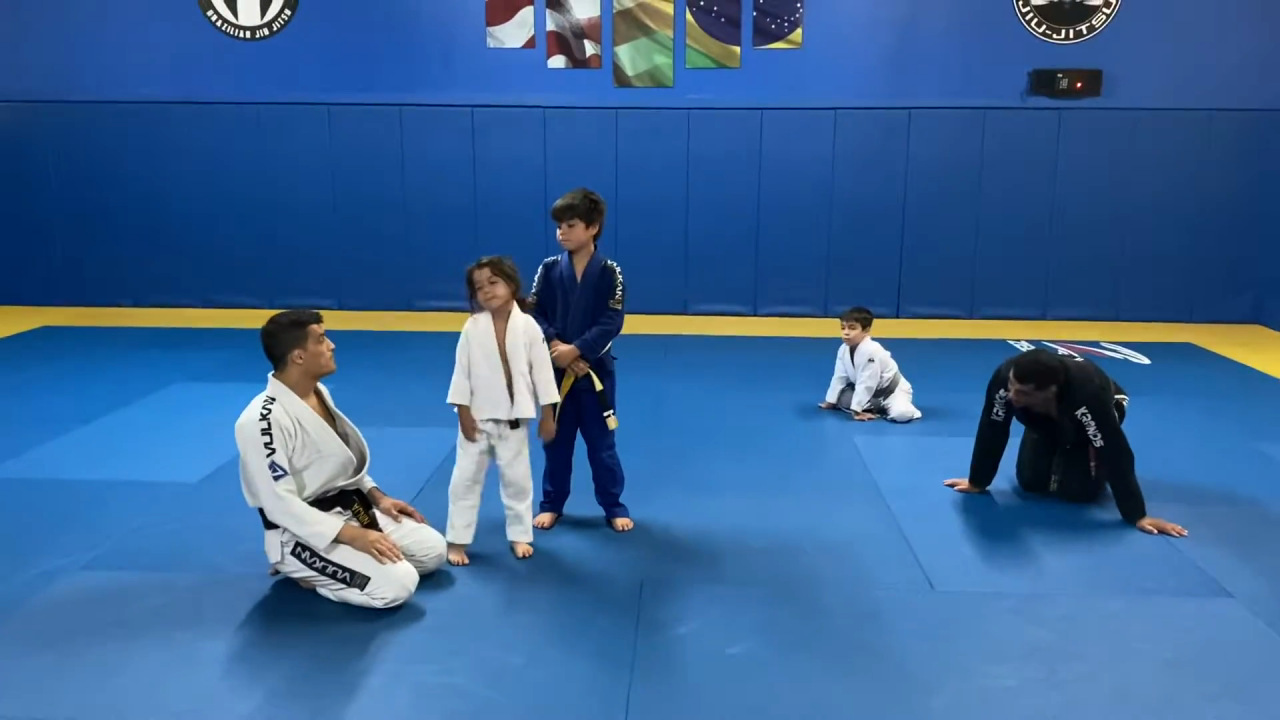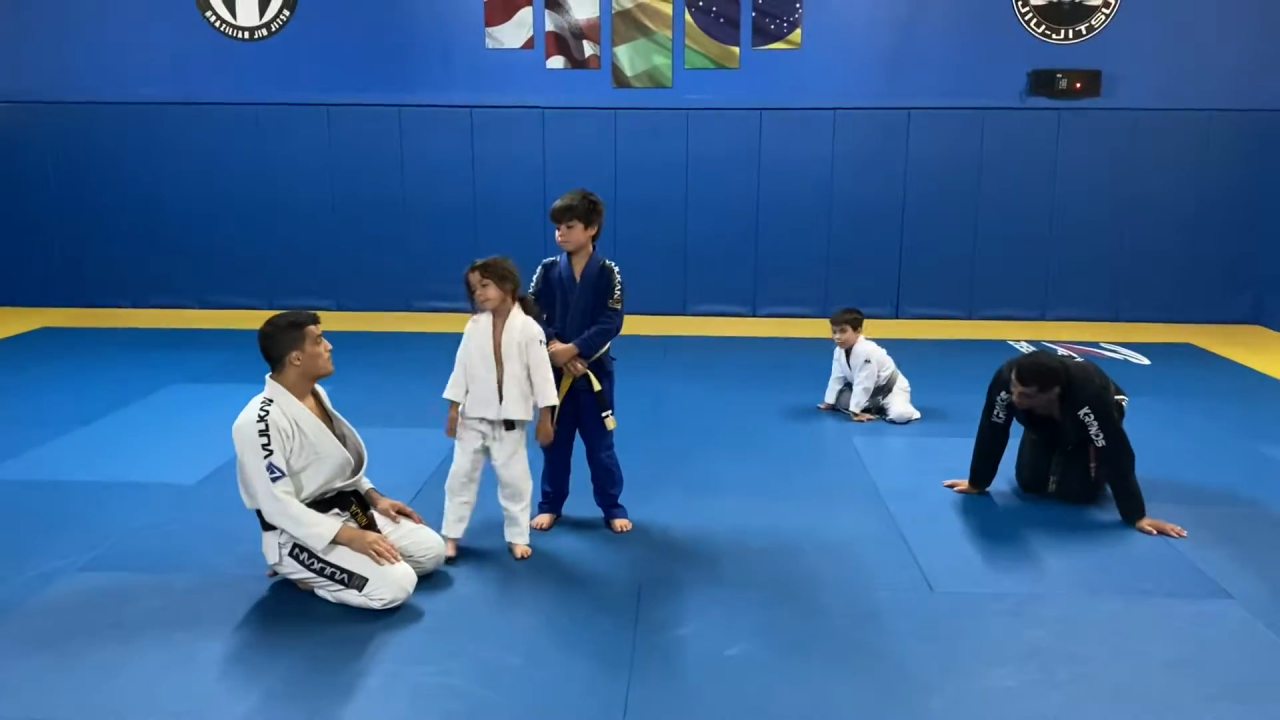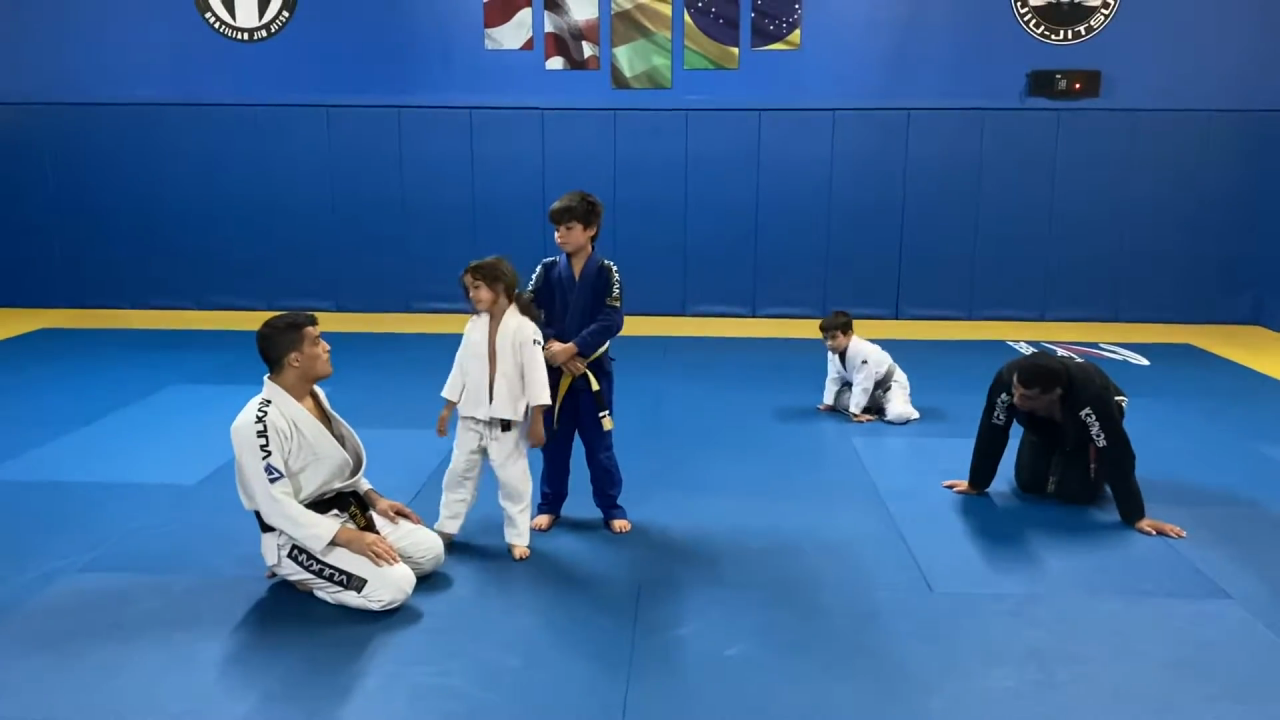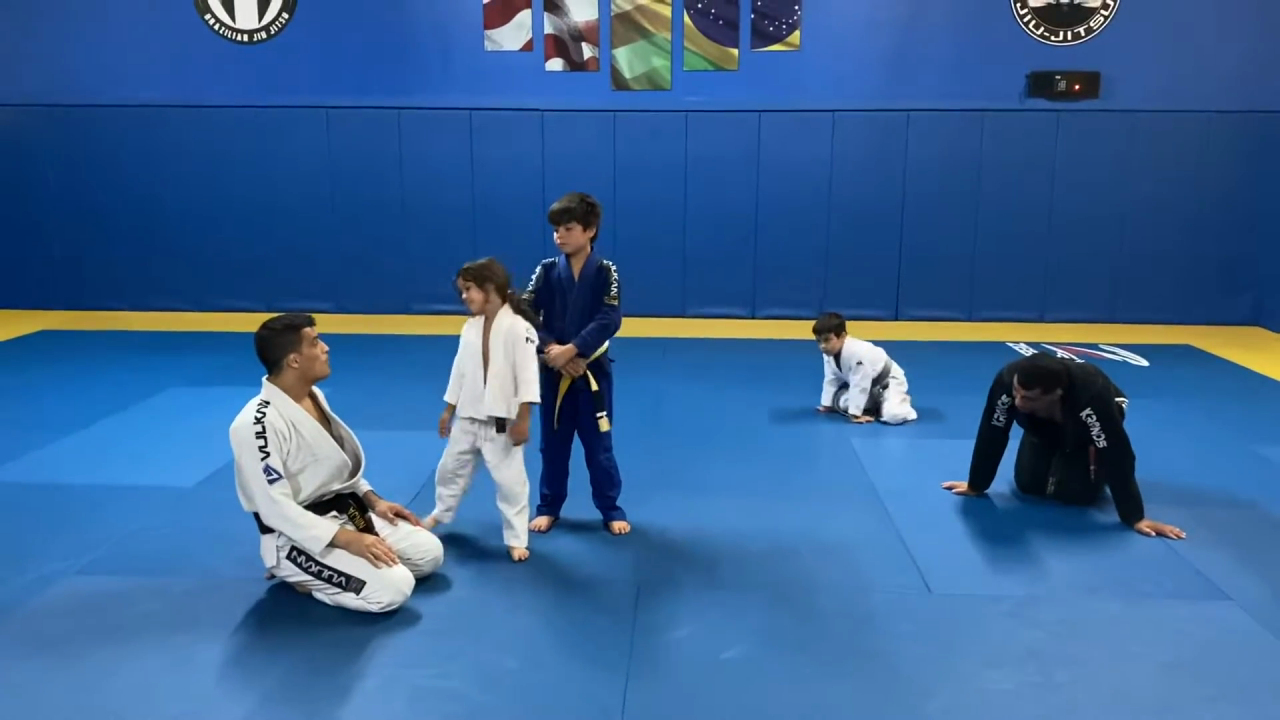
dt=0.1s
person 1, frame 1
left shoulder: (609, 272)
right shoulder: (549, 269)
left elbow: (611, 323)
right elbow: (532, 314)
left wrist: (575, 351)
right wrist: (556, 347)
left hip: (595, 368)
right hip: (555, 368)
left knee: (601, 442)
right knee: (556, 441)
left ankle: (613, 505)
right ankle: (551, 504)
person 1, frame 2
left shoulder: (607, 272)
right shoulder: (548, 270)
left elbow: (610, 323)
left wrist: (573, 349)
right wrist: (554, 346)
left hip: (593, 368)
right hip: (554, 369)
left knee: (599, 442)
right knee: (554, 441)
left ankle: (612, 506)
right ankle: (550, 505)
person 1, frame 3
left shoulder: (607, 272)
right shoulder: (547, 269)
left elbow: (610, 322)
left wrist: (572, 348)
right wrist: (551, 346)
left hip: (593, 369)
right hip: (553, 370)
left knee: (599, 442)
right knee: (554, 442)
left ankle: (611, 507)
right ankle: (549, 505)
person 1, frame 4
left shoulder: (606, 272)
right shoulder: (546, 270)
left elbow: (608, 320)
left wrist: (571, 350)
right wrist: (550, 349)
left hip: (592, 370)
right hip: (552, 371)
left knee: (598, 444)
right knee: (553, 443)
left ankle: (611, 508)
right ankle: (548, 506)
person 2, frame 1
left shoulder: (528, 326)
right shoulder: (473, 326)
left elbow: (542, 371)
right elbow: (462, 372)
left wrist: (547, 416)
right wrist: (463, 412)
left hip: (513, 419)
right hip: (478, 417)
left knee: (517, 478)
right knee: (465, 478)
left ankle: (520, 535)
right ankle: (456, 542)
person 2, frame 2
left shoulder: (528, 328)
right shoulder: (475, 325)
left elbow: (541, 373)
right elbow: (461, 370)
left wrist: (545, 419)
right wrist: (453, 410)
left hip: (509, 420)
right hip: (473, 417)
left knee: (514, 479)
right knee: (461, 475)
left ankle: (517, 536)
right ankle: (451, 536)
person 2, frame 3
left shoulder: (525, 328)
right shoulder: (474, 325)
left elbow: (536, 376)
right elbow: (460, 368)
left wrist: (536, 421)
right wrist: (448, 407)
left hip: (507, 420)
right hip: (470, 416)
left knee: (514, 479)
right knee: (459, 473)
left ankle: (518, 537)
right ankle: (446, 528)
person 2, frame 4
left shoulder: (518, 327)
right shoulder: (471, 327)
left elbow: (527, 374)
right elbow: (460, 370)
left wrist: (522, 419)
right wrist: (449, 410)
left hip: (501, 419)
right hip: (468, 417)
left knee: (510, 480)
right knee: (450, 469)
left ankle: (516, 539)
right ankle: (440, 514)
person 3, frame 1
left shoulder: (318, 392)
right shoulder: (263, 420)
right elbow: (280, 504)
left wrist: (377, 496)
right wrist: (352, 536)
right hip: (302, 533)
left knee: (433, 550)
right knee: (397, 585)
left ankle: (326, 567)
right ankle: (302, 570)
person 3, frame 2
left shoulder: (315, 393)
right shoulder: (261, 422)
right elbow: (278, 506)
left wrist: (375, 497)
right wrist: (350, 537)
right hip: (300, 535)
left knee: (431, 550)
right knee: (395, 585)
left ankle: (323, 569)
right ankle: (300, 571)
person 3, frame 3
left shoulder: (314, 394)
right shoulder: (258, 423)
right elbow: (276, 507)
left wrist: (373, 498)
right wrist: (348, 538)
right hip: (299, 535)
left knee: (430, 551)
right knee: (394, 587)
left ankle: (323, 569)
right ankle: (299, 572)
person 3, frame 4
left shoulder: (313, 395)
right shoulder: (257, 425)
right elbow: (276, 508)
left wrist: (373, 500)
right wrist: (347, 540)
right hip: (298, 537)
left knee: (429, 553)
right knee: (393, 589)
left ankle: (316, 572)
right ankle: (299, 574)
person 4, frame 1
left shoulder: (1089, 393)
right shoulder: (1005, 376)
left elbow: (1116, 453)
right elbow: (991, 432)
left wrist: (1137, 516)
right wrist: (977, 482)
left hip: (1091, 420)
right hip: (1045, 424)
left knee: (1075, 490)
right knee: (1030, 482)
left ankle: (1094, 467)
right ankle: (1060, 454)
person 4, frame 2
left shoulder: (1090, 394)
right shoulder: (1006, 378)
left elbow: (1117, 453)
right elbow: (992, 433)
left wrist: (1136, 516)
right wrist: (977, 483)
left hip: (1088, 427)
right hip: (1045, 425)
left knee: (1076, 491)
right knee: (1030, 483)
left ankle: (1094, 469)
right ankle: (1059, 458)
person 4, frame 3
left shoulder: (1092, 394)
right shoulder: (1007, 379)
left elbow: (1117, 454)
right elbow: (991, 434)
left wrist: (1136, 517)
right wrist: (976, 484)
left hip: (1088, 429)
right hip: (1044, 427)
left knee: (1074, 491)
right knee: (1029, 484)
left ankle: (1093, 468)
right ankle: (1058, 457)
person 4, frame 4
left shoulder: (1092, 395)
right shoulder: (1008, 380)
left elbow: (1117, 455)
right elbow: (991, 436)
left wrist: (1135, 518)
right wrist: (976, 485)
left hip: (1086, 433)
right hip: (1044, 428)
left knee: (1075, 492)
right knee: (1028, 485)
left ankle: (1094, 471)
right ankle: (1058, 459)
